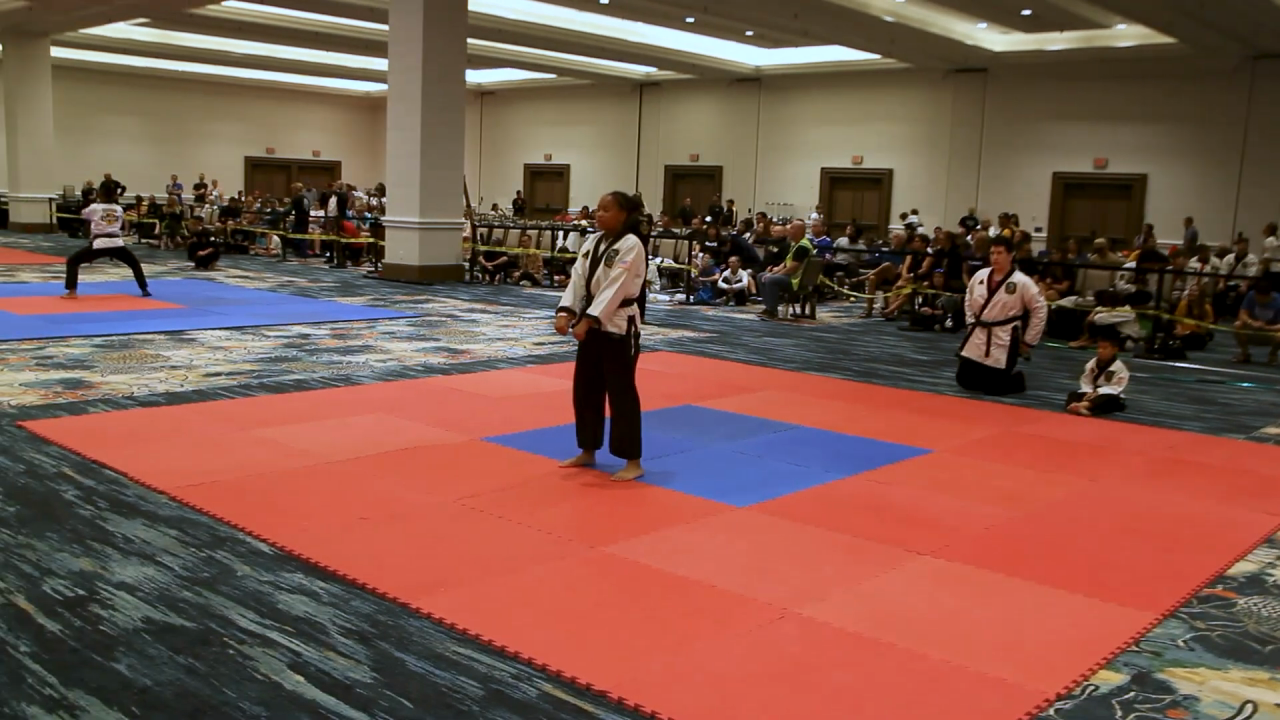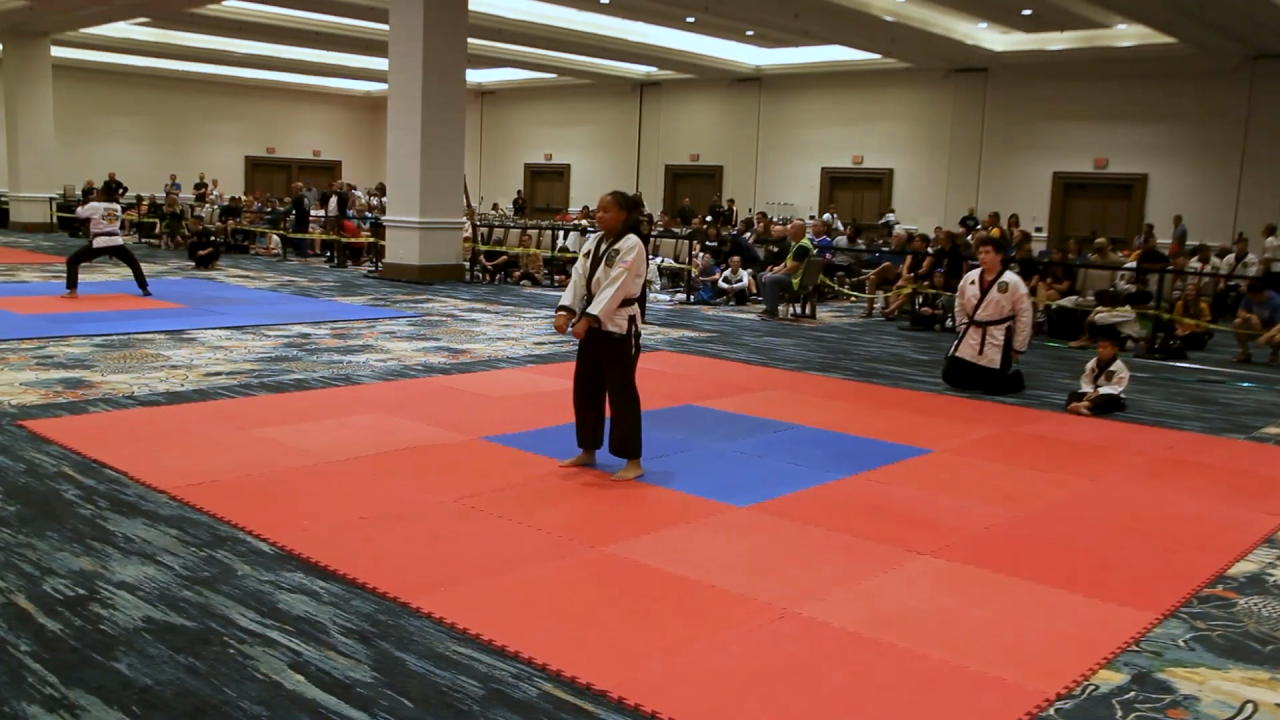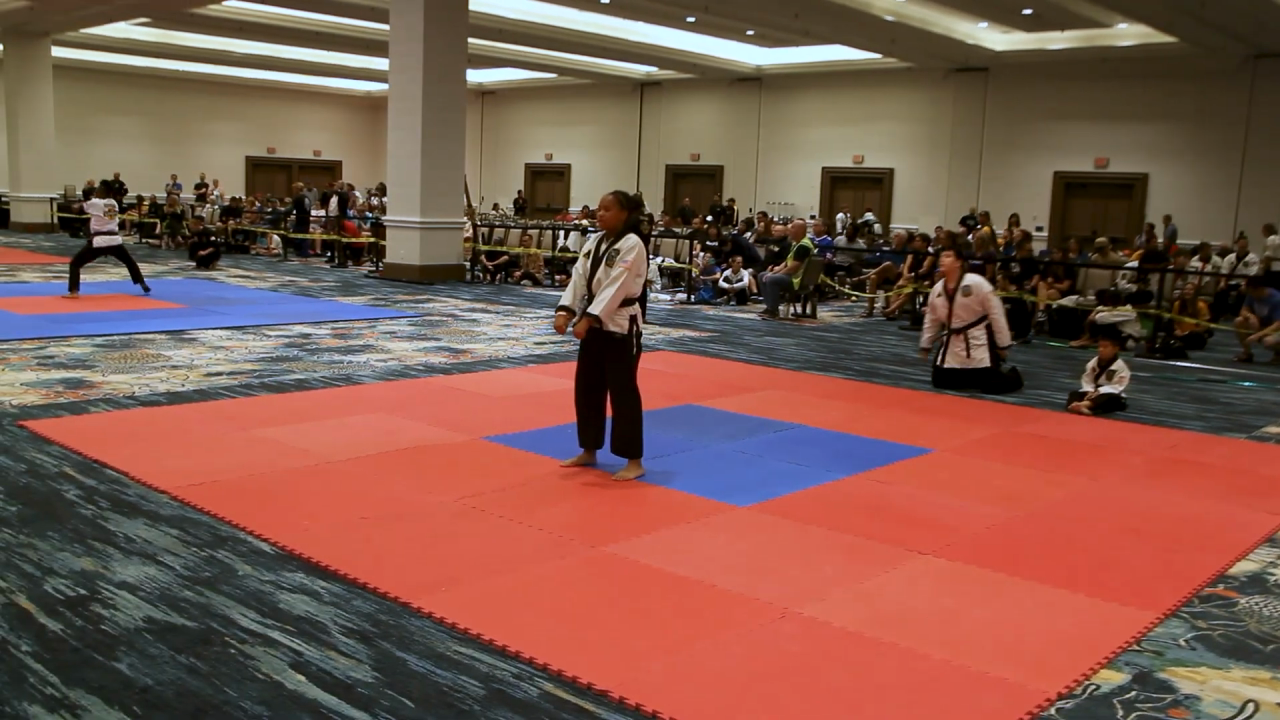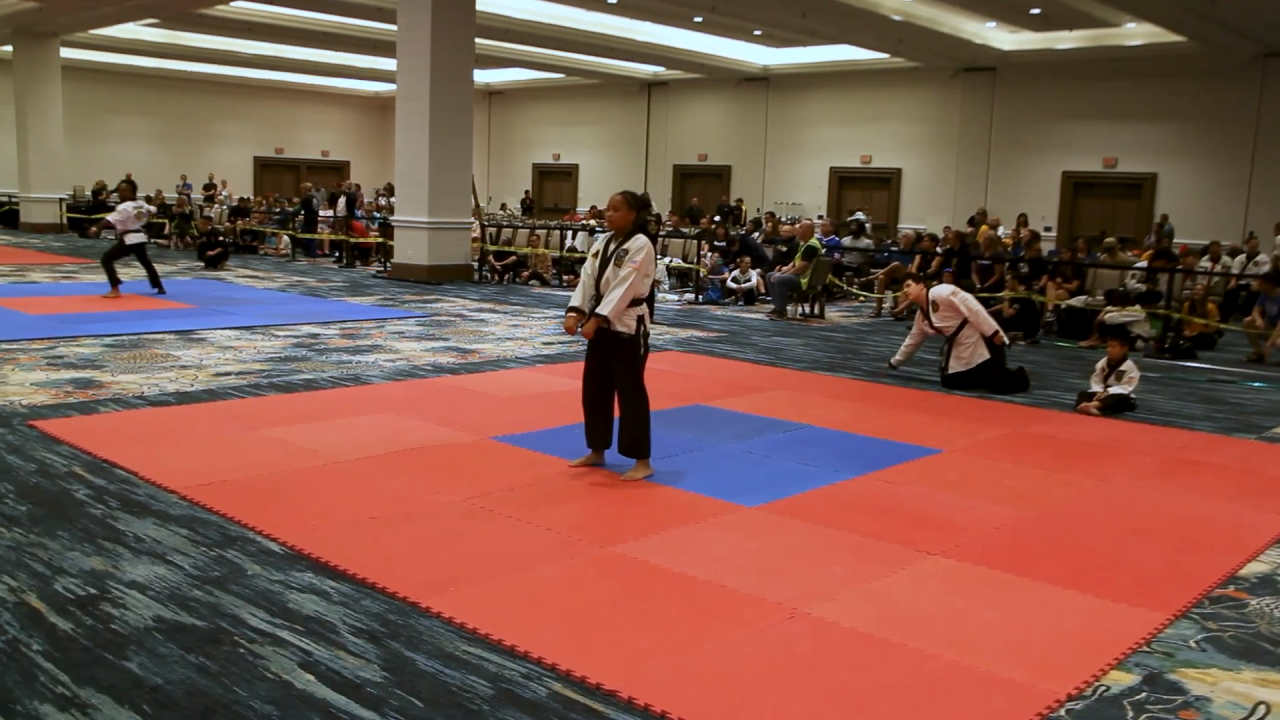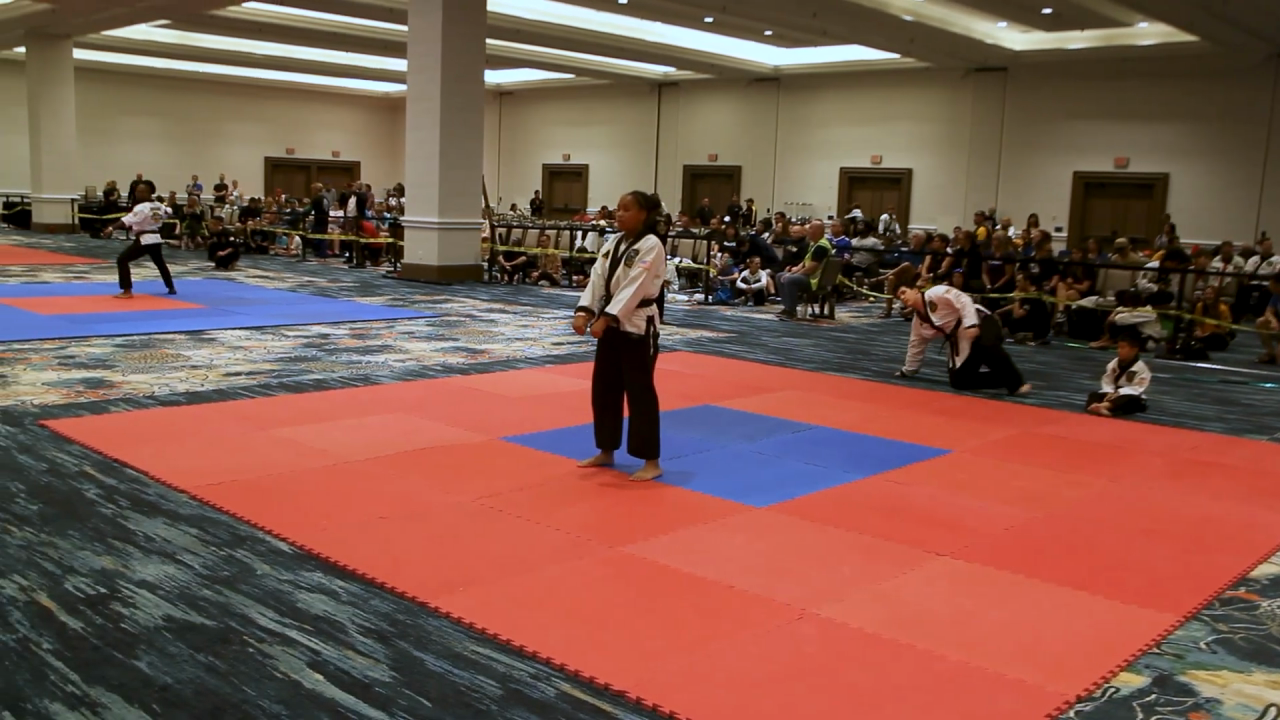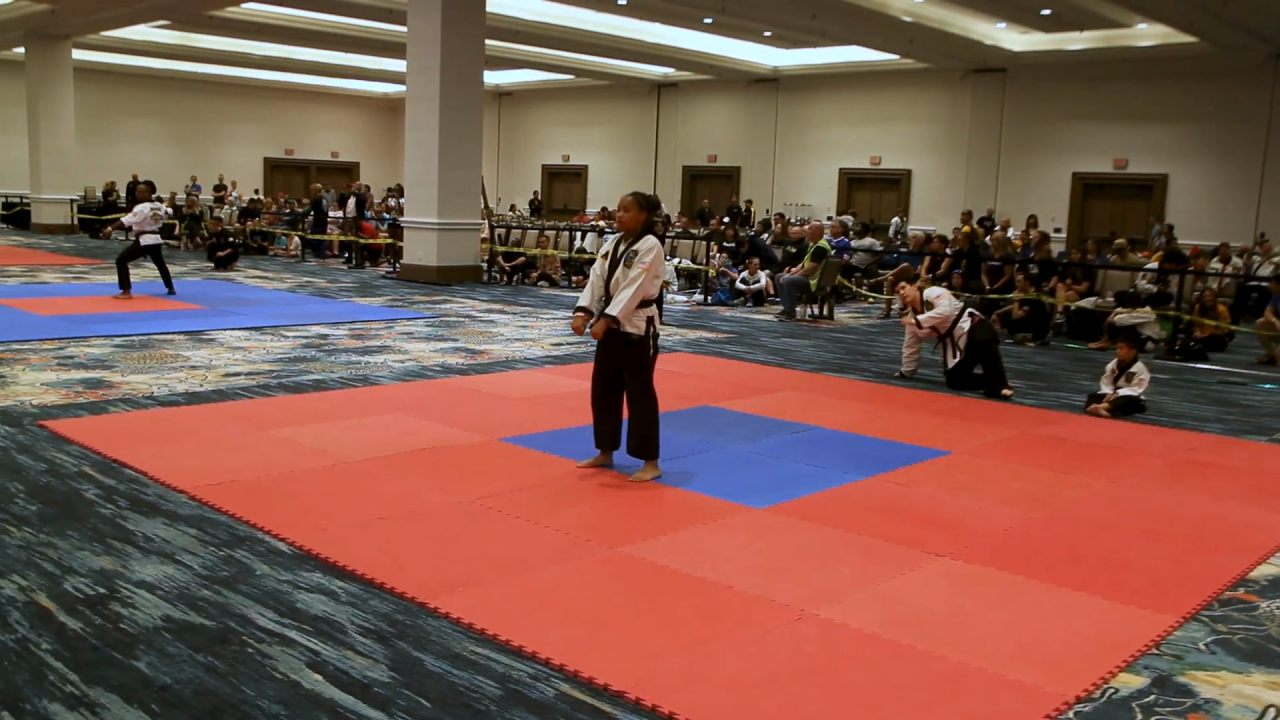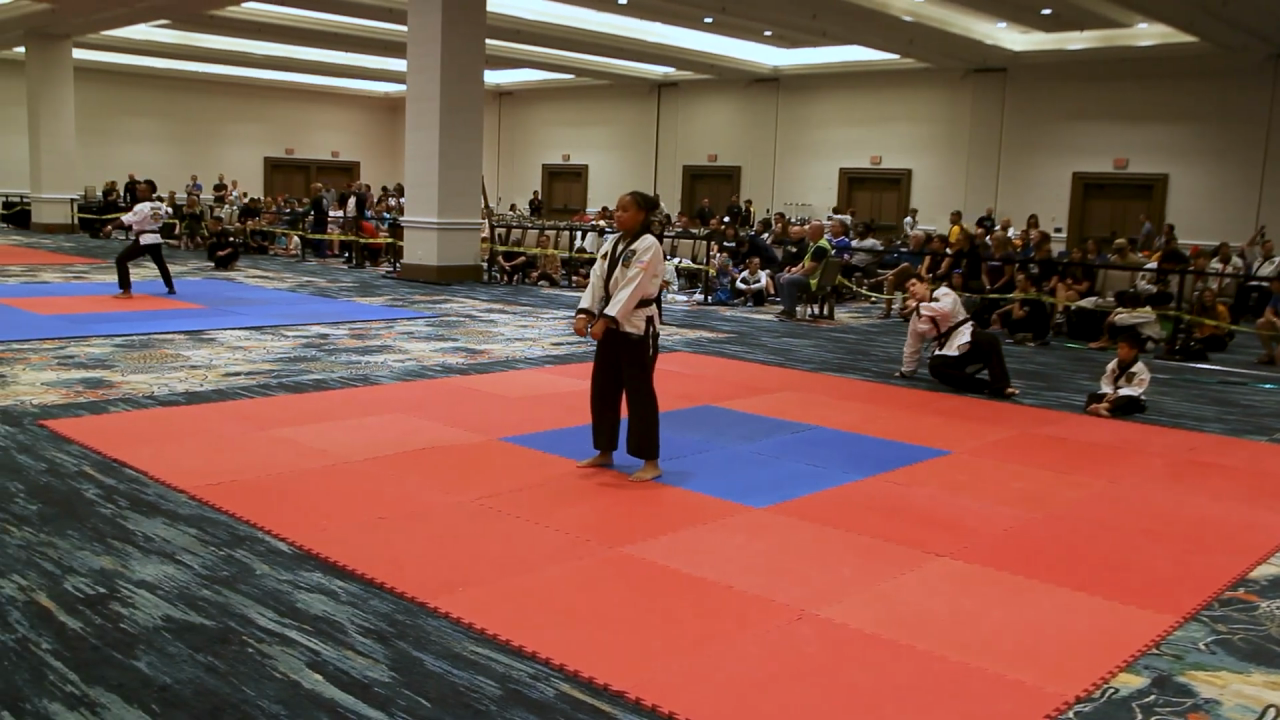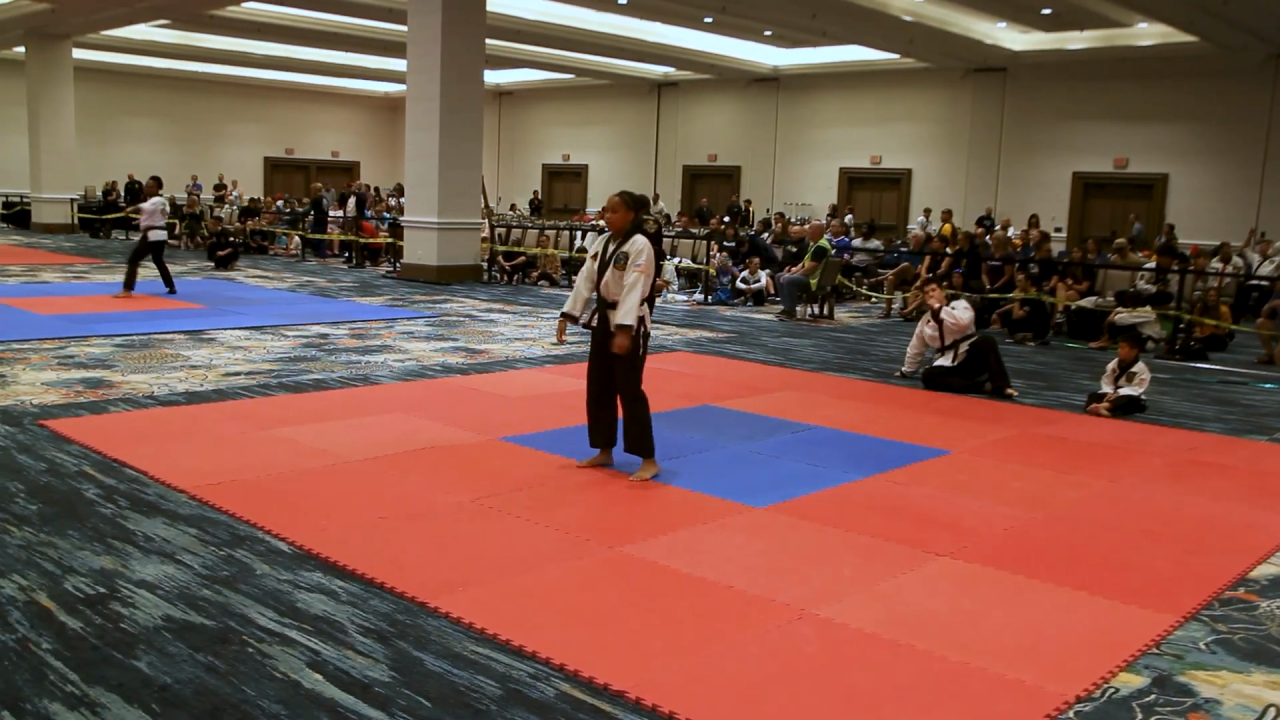
dt=0.3s
person 1, frame 1
left shoulder: (631, 245)
right shoulder: (593, 242)
left elbow: (614, 287)
right elbow: (578, 278)
left wrist: (587, 320)
right wrist: (566, 312)
left hip: (619, 325)
right hip: (592, 322)
left knee: (621, 392)
right knee: (585, 389)
left ankle: (633, 462)
right ankle: (588, 452)
person 1, frame 2
left shoulder: (632, 245)
right shoulder: (593, 242)
left elbow: (615, 287)
right elbow: (579, 278)
left wrist: (587, 319)
right wrist: (565, 311)
left hip: (620, 325)
right hip: (593, 322)
left knee: (622, 392)
right knee: (585, 389)
left ankle: (633, 461)
right ankle: (588, 451)
person 1, frame 3
left shoulder: (632, 245)
right shoulder: (594, 242)
left elbow: (615, 287)
right elbow: (579, 278)
left wrist: (587, 319)
right wrist: (565, 311)
left hip: (621, 324)
right hip: (594, 322)
left knee: (623, 392)
right knee: (587, 389)
left ankle: (634, 462)
right ankle: (589, 451)
person 1, frame 4
left shoulder: (640, 245)
right shoulder: (603, 242)
left elbow: (624, 287)
right elbow: (587, 278)
left wrist: (595, 319)
right wrist: (575, 312)
left hip: (628, 325)
right hip: (601, 322)
left knee: (631, 392)
right knee: (594, 389)
left ankle: (642, 462)
right ankle: (597, 452)
person 1, frame 5
left shoulder: (651, 246)
right shoulder: (613, 242)
left elbow: (634, 287)
right elbow: (598, 278)
left wrist: (604, 318)
right wrist: (584, 311)
left hip: (638, 325)
right hip: (611, 323)
left knee: (640, 393)
right knee: (604, 389)
left ankle: (652, 462)
right ankle: (607, 452)
person 1, frame 6
left shoulder: (650, 246)
right shoulder: (613, 243)
left elbow: (633, 287)
right elbow: (597, 279)
left wrist: (605, 319)
right wrist: (583, 312)
left hip: (638, 326)
right hip: (611, 324)
left knee: (640, 393)
right knee: (604, 390)
left ankle: (651, 463)
right ankle: (606, 452)
person 1, frame 7
left shoulder: (649, 246)
right shoulder: (612, 243)
left elbow: (632, 287)
right elbow: (597, 280)
left wrist: (604, 320)
right wrist: (585, 314)
left hip: (638, 325)
right hip: (611, 324)
left knee: (640, 393)
right knee: (602, 390)
left ankle: (651, 462)
right ankle: (605, 452)
person 1, frame 8
left shoulder: (640, 245)
right shoulder: (602, 242)
left elbow: (633, 289)
right elbow: (585, 280)
left wrist: (624, 330)
right wrist: (568, 316)
left hip: (630, 325)
right hip: (603, 321)
left knee: (630, 391)
right knee: (598, 390)
left ankle: (649, 460)
right ankle: (604, 452)
